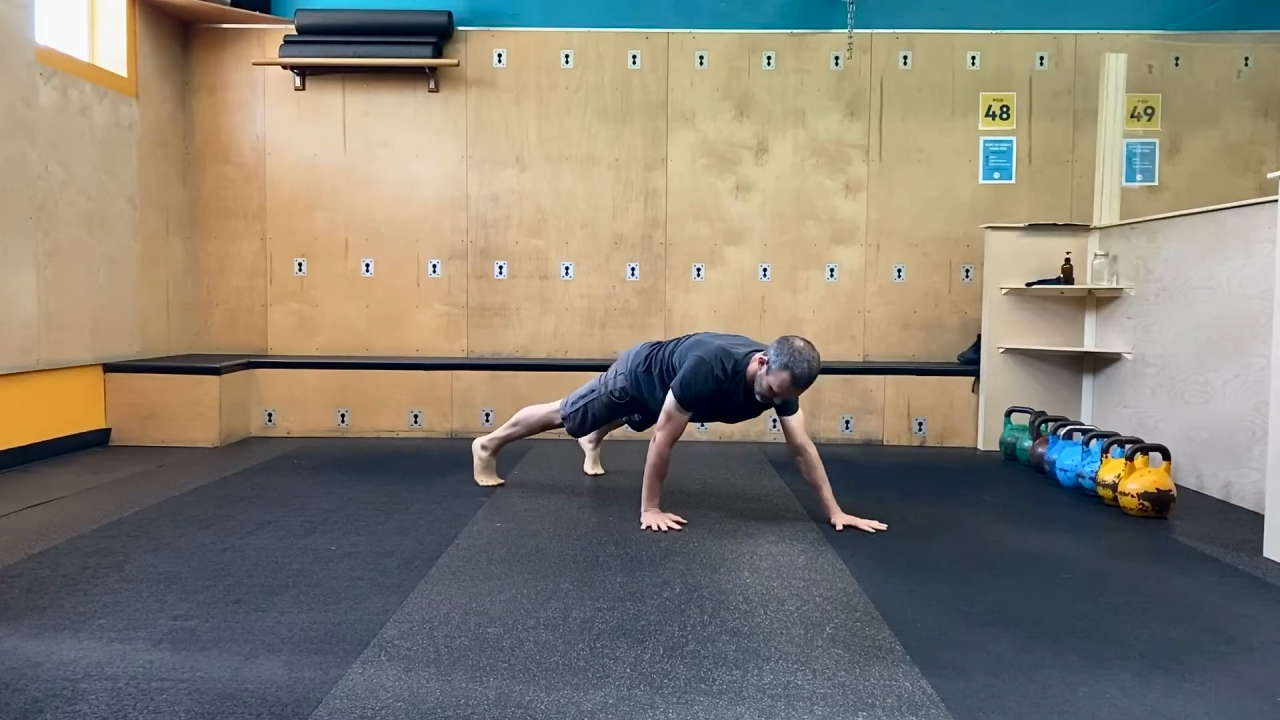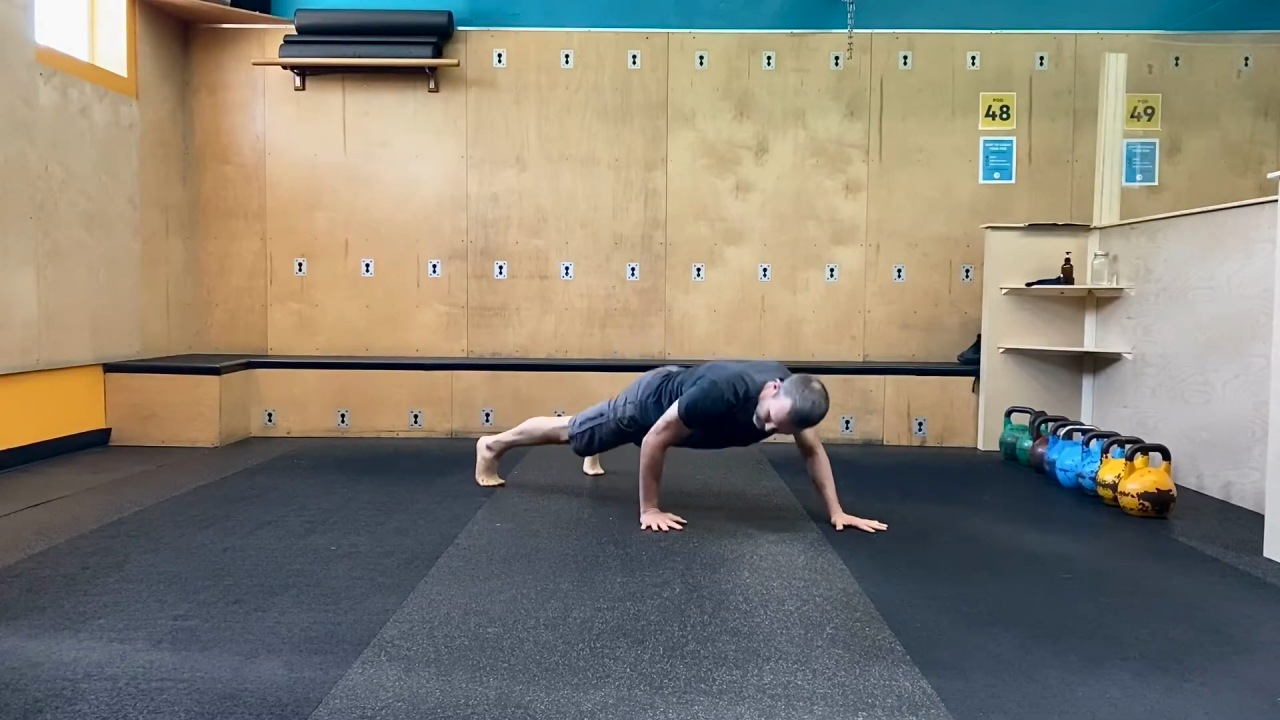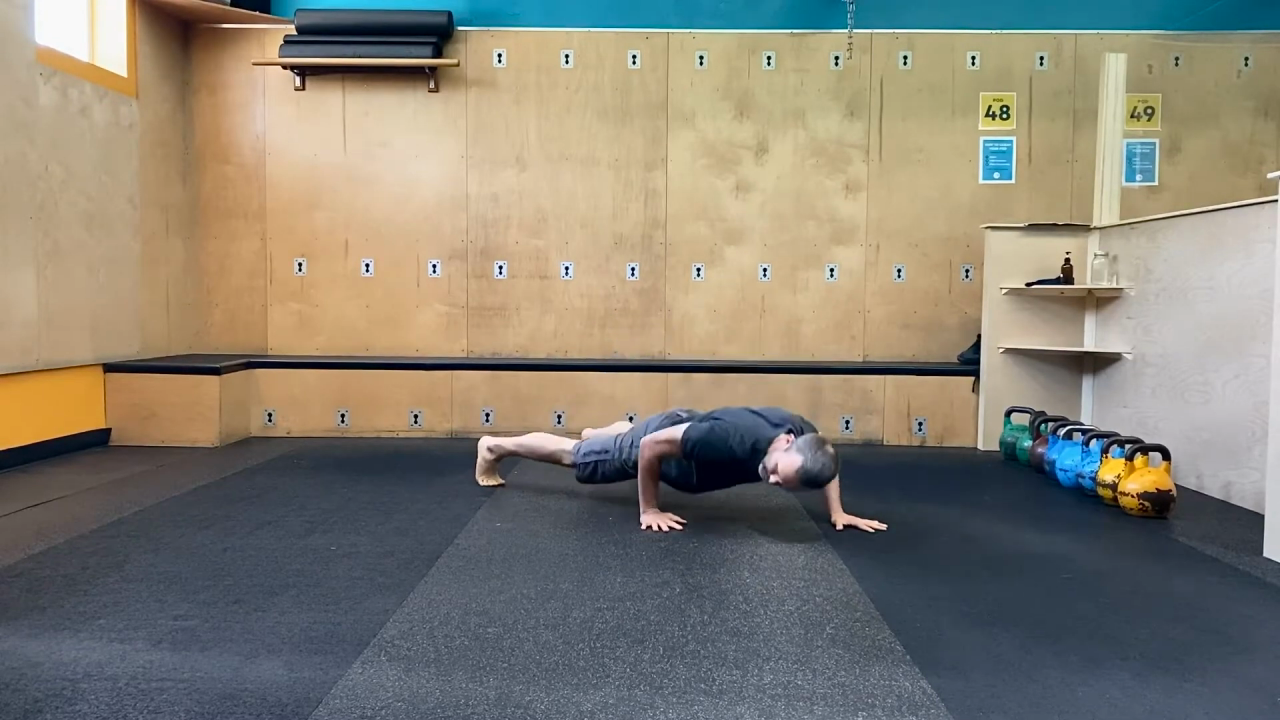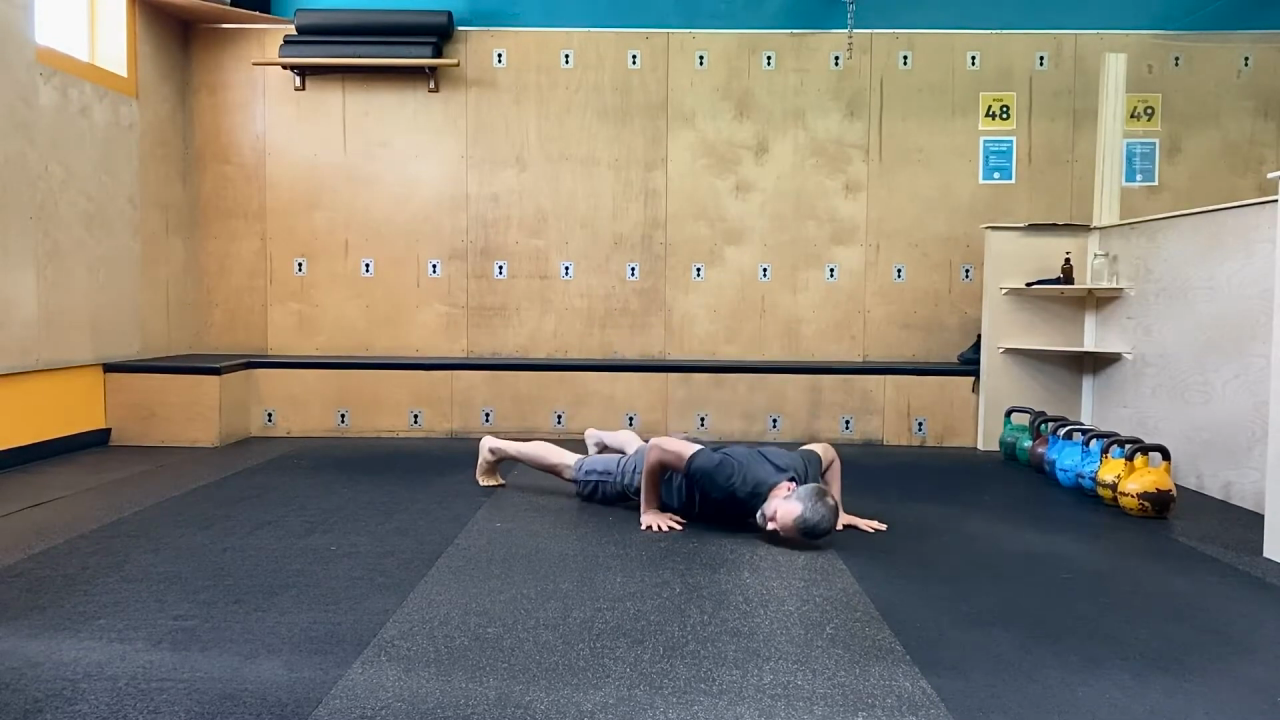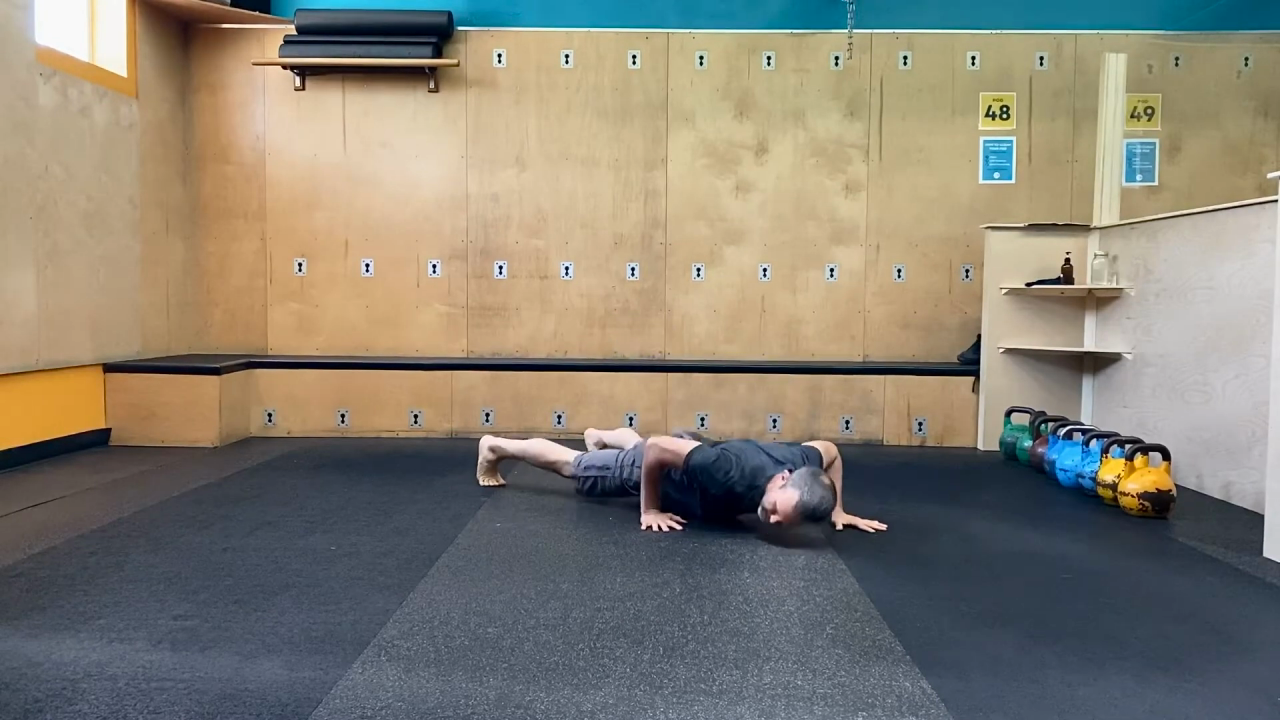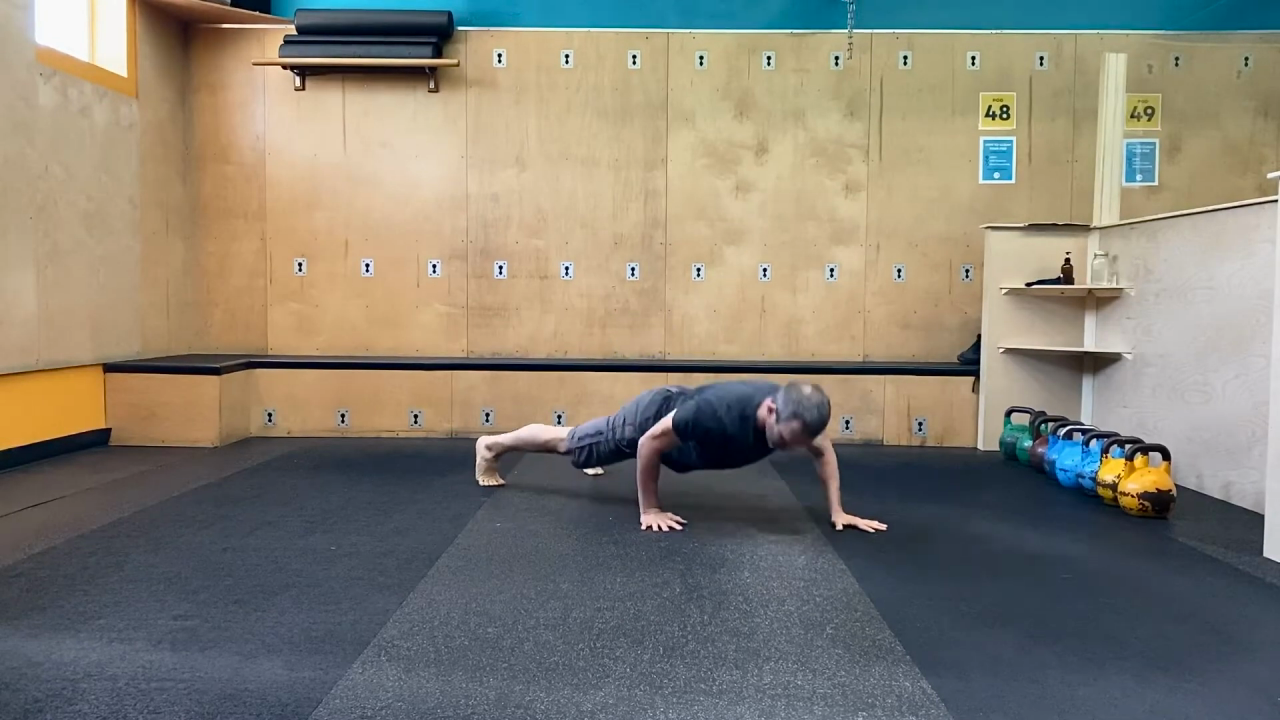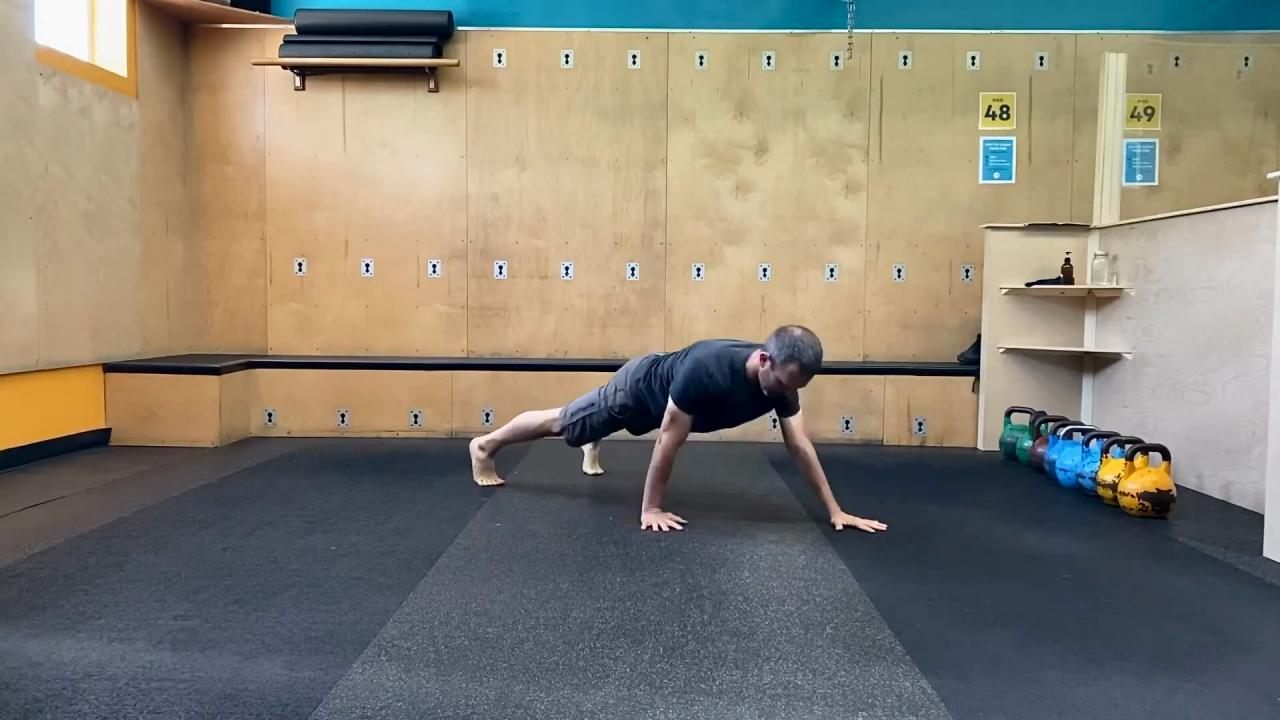
dt=0.3s
person 1, frame 1
left shoulder: (781, 379)
right shoulder: (709, 368)
left elbow: (801, 447)
right elbow: (662, 439)
left wrist: (834, 511)
right wrist: (649, 509)
left hip: (661, 389)
right hip: (639, 373)
left knee: (627, 419)
right knee: (562, 416)
left ankle: (594, 442)
right ankle: (488, 444)
person 1, frame 2
left shoulder: (790, 401)
right shoulder: (721, 392)
left elbow: (813, 450)
right elbow: (653, 442)
left wrist: (836, 512)
right wrist: (649, 510)
left hip: (676, 401)
right hip: (647, 402)
right knee: (568, 432)
left ankle: (594, 451)
right ankle: (493, 445)
person 1, frame 3
left shoulder: (802, 432)
right shoulder: (732, 443)
left elbow: (827, 452)
right elbow: (651, 447)
left wrist: (836, 510)
right wrist: (648, 511)
left hip: (687, 430)
right hip: (659, 438)
right knee: (570, 455)
left ankle: (596, 433)
right ankle: (495, 447)
person 1, frame 4
left shoulder: (804, 467)
right shoulder: (737, 480)
left elbow: (828, 451)
right elbow: (659, 449)
left wrist: (837, 512)
right wrist: (648, 510)
left hip: (688, 457)
right hip: (658, 467)
left knee: (634, 446)
right knee: (572, 468)
left ankle: (598, 437)
right ankle: (495, 448)
person 1, frame 5
left shoulder: (802, 467)
right shoulder: (732, 475)
left elbow: (830, 451)
right elbow: (655, 450)
left wrist: (838, 511)
right wrist: (650, 510)
left hip: (686, 453)
right hip: (650, 464)
left knee: (631, 443)
right knee: (570, 465)
left ankle: (598, 436)
right ankle: (496, 447)
person 1, frame 6
left shoulder: (792, 419)
right shoulder: (720, 414)
left elbow: (824, 449)
right elbow: (648, 443)
left wrist: (837, 511)
right wrist: (649, 510)
left hip: (682, 409)
right hip: (653, 416)
right knee: (565, 442)
left ankle: (592, 425)
right ankle: (492, 446)
person 1, frame 7
left shoulder: (782, 378)
right shoulder: (708, 369)
left elbow: (799, 445)
right elbow: (670, 439)
left wrist: (835, 511)
right wrist: (650, 510)
left hip: (665, 397)
right hip: (638, 387)
right knee: (560, 423)
left ankle: (590, 447)
right ankle: (485, 447)
